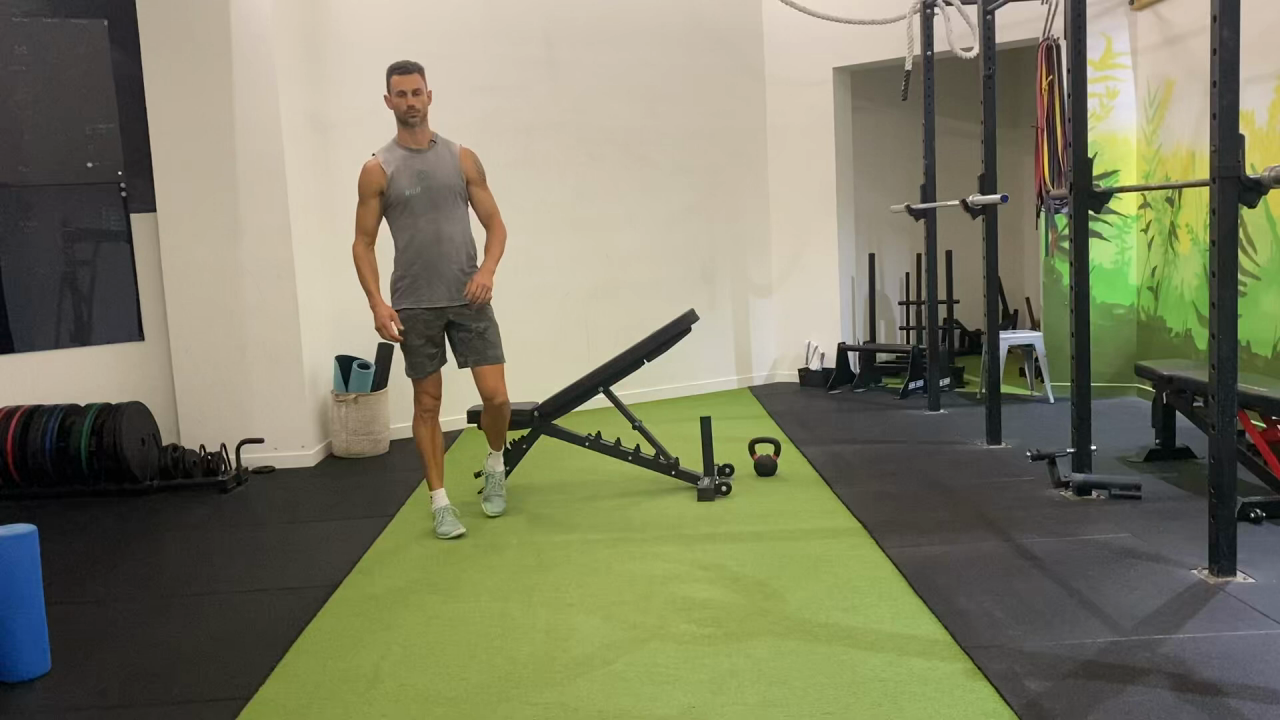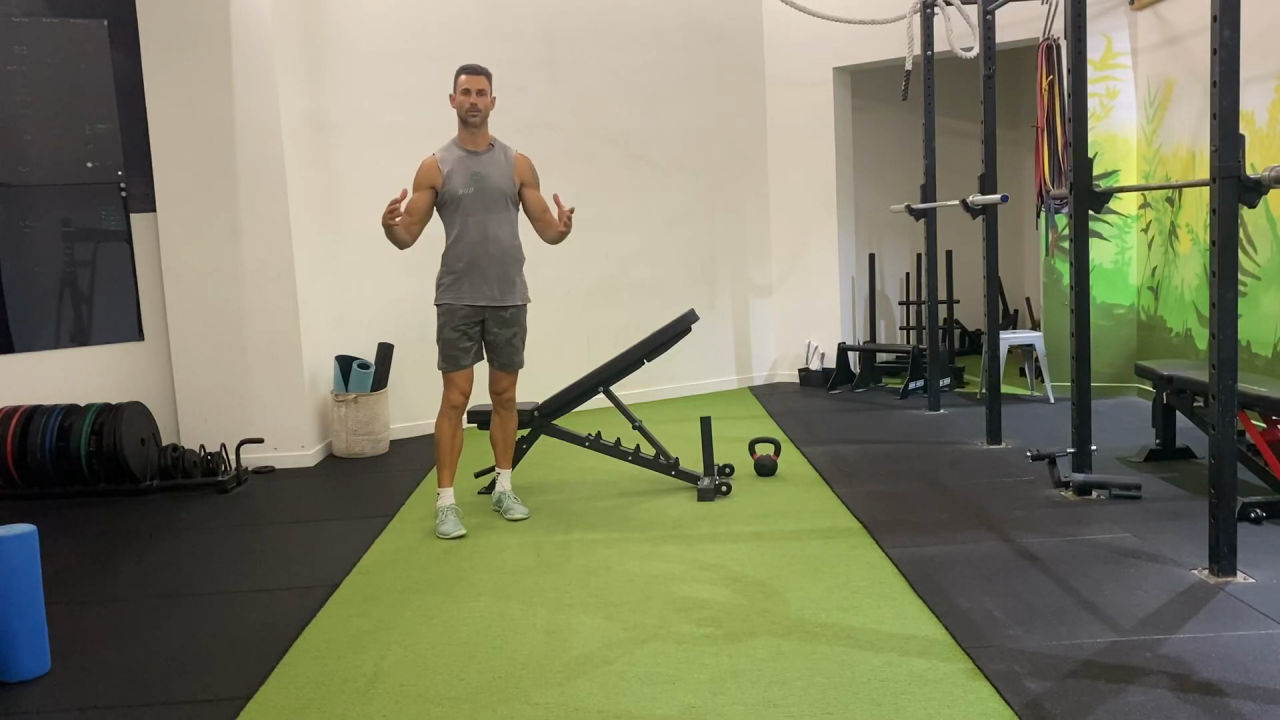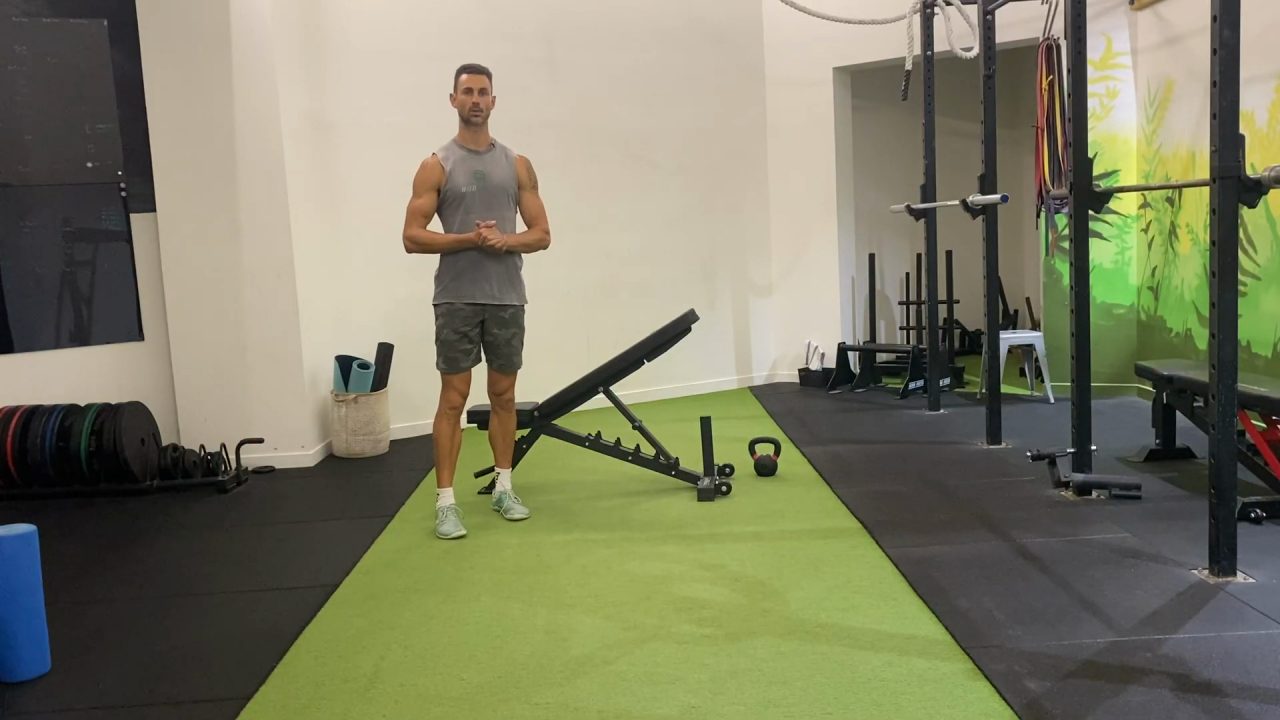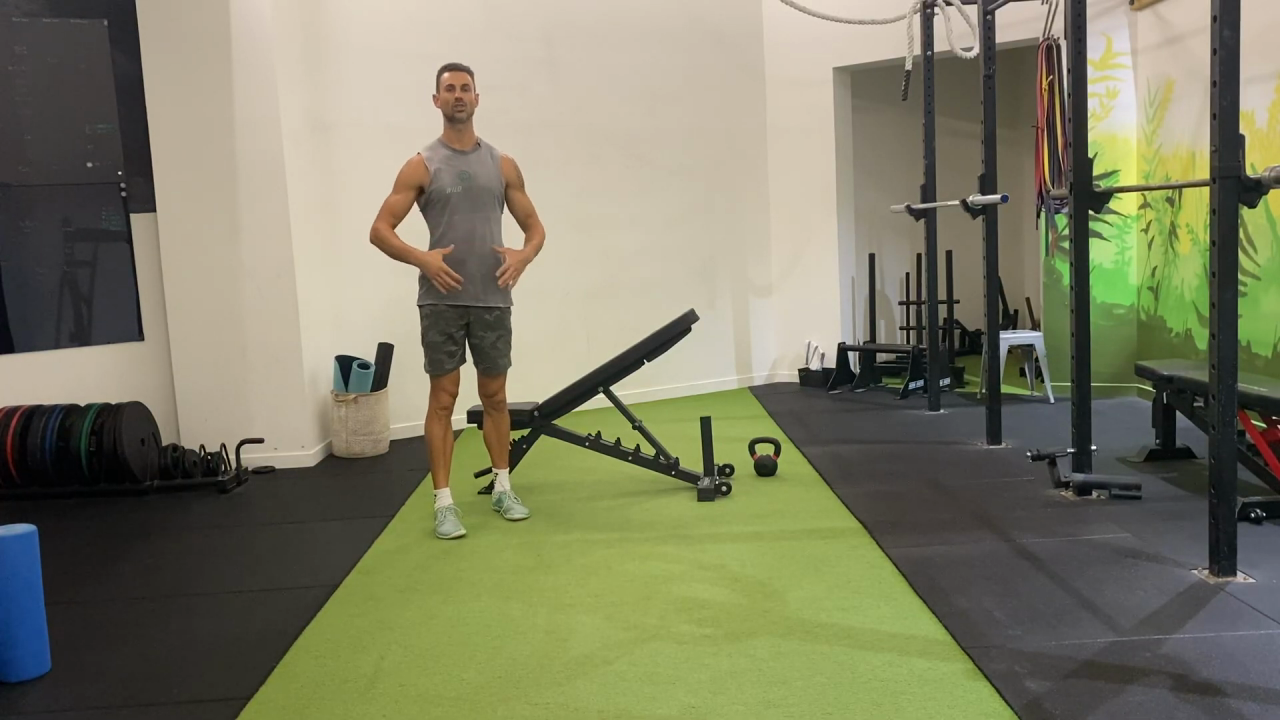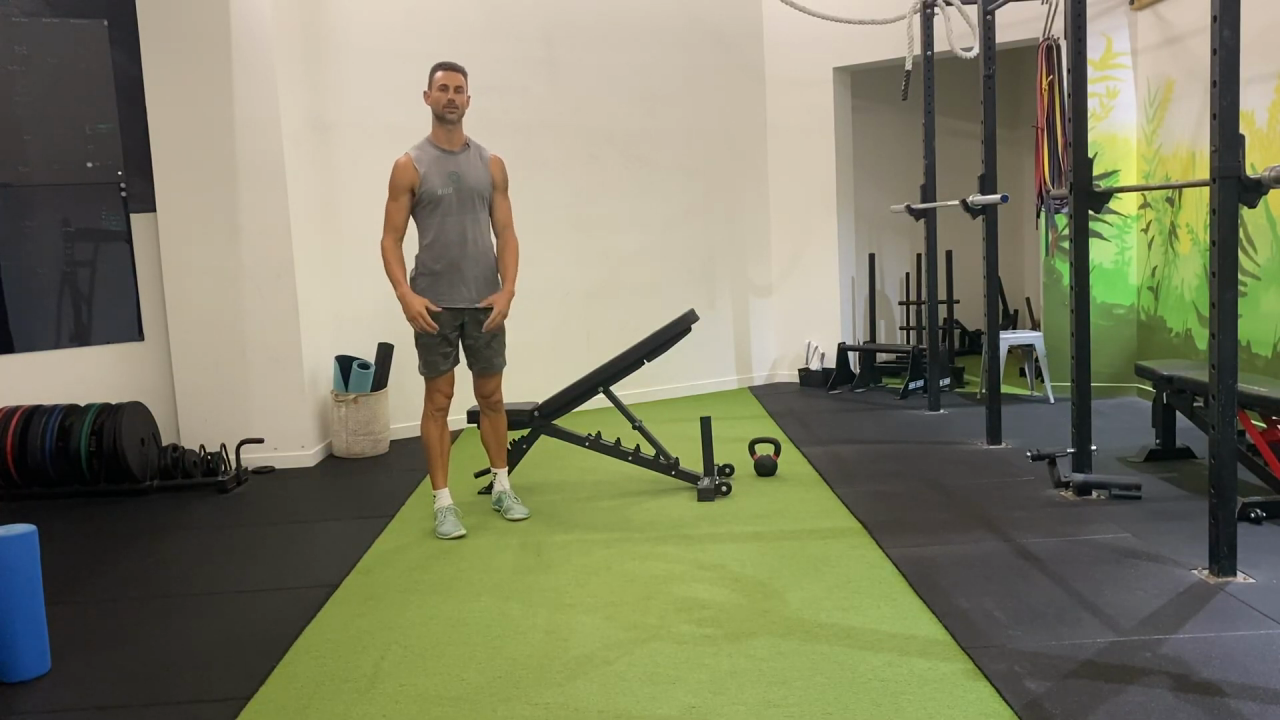
dt=1s
person 1, frame 1
left shoulder: (462, 158)
right shoulder: (377, 169)
left elbow: (496, 225)
right elbow: (363, 243)
left wrist: (488, 270)
right wrist: (378, 306)
left hip: (469, 298)
right hip: (415, 305)
left knee: (496, 396)
right knee: (428, 403)
left ankle: (493, 464)
right ankle: (440, 501)
person 1, frame 2
left shoulder: (517, 164)
right shoulder: (435, 167)
left elbow: (545, 229)
right elbow: (407, 236)
left wrist: (563, 229)
right wrist: (389, 226)
left hip: (509, 298)
right hip: (458, 299)
left knee: (504, 395)
right knee: (455, 399)
left ankle: (503, 487)
right ankle: (446, 501)
person 1, frame 3
left shoulder: (517, 165)
right shoulder: (436, 166)
left elbow: (542, 235)
right elbow: (412, 237)
left wrist: (503, 240)
right wrist: (469, 238)
left hip: (507, 297)
right hip: (456, 298)
left knee: (503, 395)
right knee: (453, 399)
left ankle: (503, 487)
right ankle: (445, 501)
person 1, frame 4
left shoulder: (502, 164)
right shoulder: (421, 166)
left elbow: (532, 224)
right elbow: (381, 229)
left wrist: (525, 253)
right wrist: (415, 257)
left hip: (493, 299)
right hip: (442, 300)
left knee: (495, 395)
right knee: (443, 398)
left ankle: (502, 487)
right ankle: (443, 501)
person 1, frame 5
left shoulder: (490, 164)
right shoulder: (410, 166)
left elbow: (505, 234)
right elbow: (392, 239)
left wrist: (506, 290)
right wrist: (407, 295)
left hip: (484, 300)
right hip: (433, 302)
left knee: (491, 395)
right knee: (438, 399)
left ankle: (501, 486)
right ankle: (443, 501)
